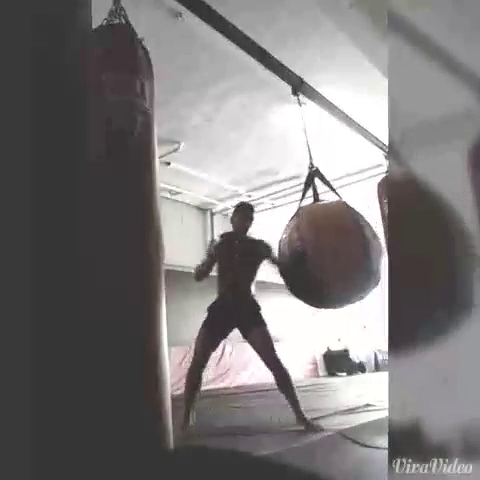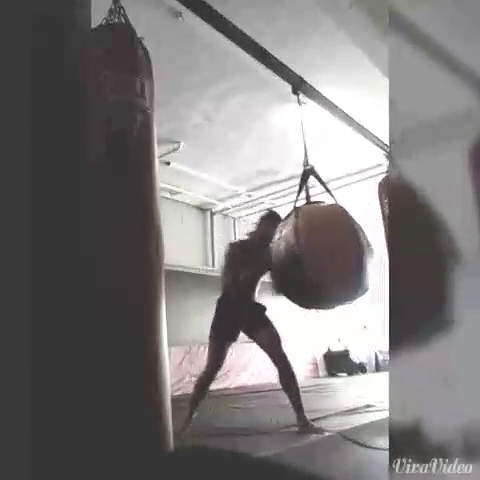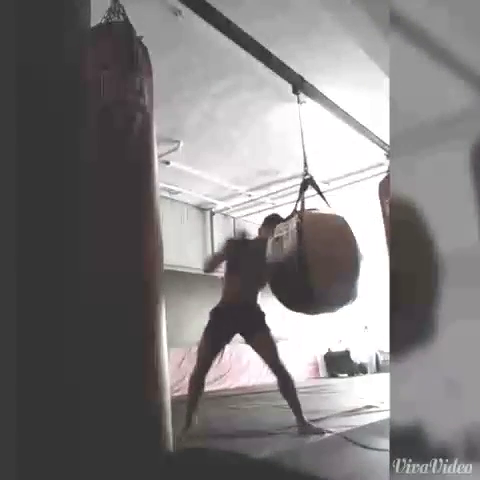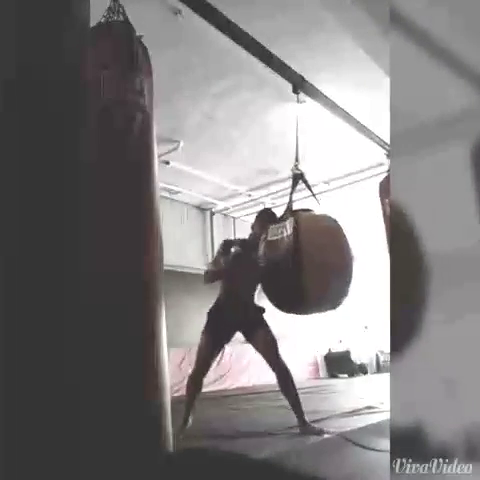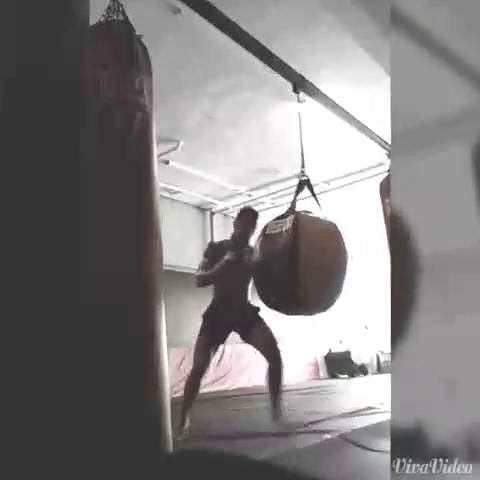
dt=0.2s
person 1, frame 1
left shoulder: (259, 246)
right shoulder: (218, 244)
right elbow: (198, 276)
right wrist: (212, 254)
left hip: (247, 307)
right hip: (222, 307)
left knee: (272, 361)
right knee: (197, 363)
left ankle: (300, 415)
right ankle: (186, 418)
person 1, frame 2
left shoulder: (266, 253)
right shoulder: (236, 249)
right elbow: (229, 283)
right wrist: (258, 269)
left hip: (251, 309)
right hip: (227, 308)
left knee: (281, 360)
right knee: (212, 369)
left ankle: (301, 418)
right ankle: (189, 417)
person 1, frame 3
left shoulder: (269, 257)
right shoulder: (238, 247)
right elbow: (208, 267)
right wrist: (226, 250)
left hip: (250, 313)
right hip: (225, 313)
left knee: (277, 367)
right knee: (200, 369)
left ankle: (301, 420)
right ankle: (188, 421)
person 1, frame 4
right shoulder: (230, 247)
right elbow: (208, 277)
right wrist: (227, 262)
left hip: (249, 311)
right hip: (222, 310)
left knee: (278, 364)
right knee: (199, 369)
left ankle: (302, 421)
right ankle: (185, 419)
person 1, frame 5
left shoulder: (254, 254)
right shoulder: (216, 249)
right elbow: (200, 279)
right wrist: (222, 266)
left hip: (244, 310)
right hip: (218, 310)
left knee: (274, 355)
right knee: (198, 368)
left ankle: (276, 413)
right ankle: (182, 421)
